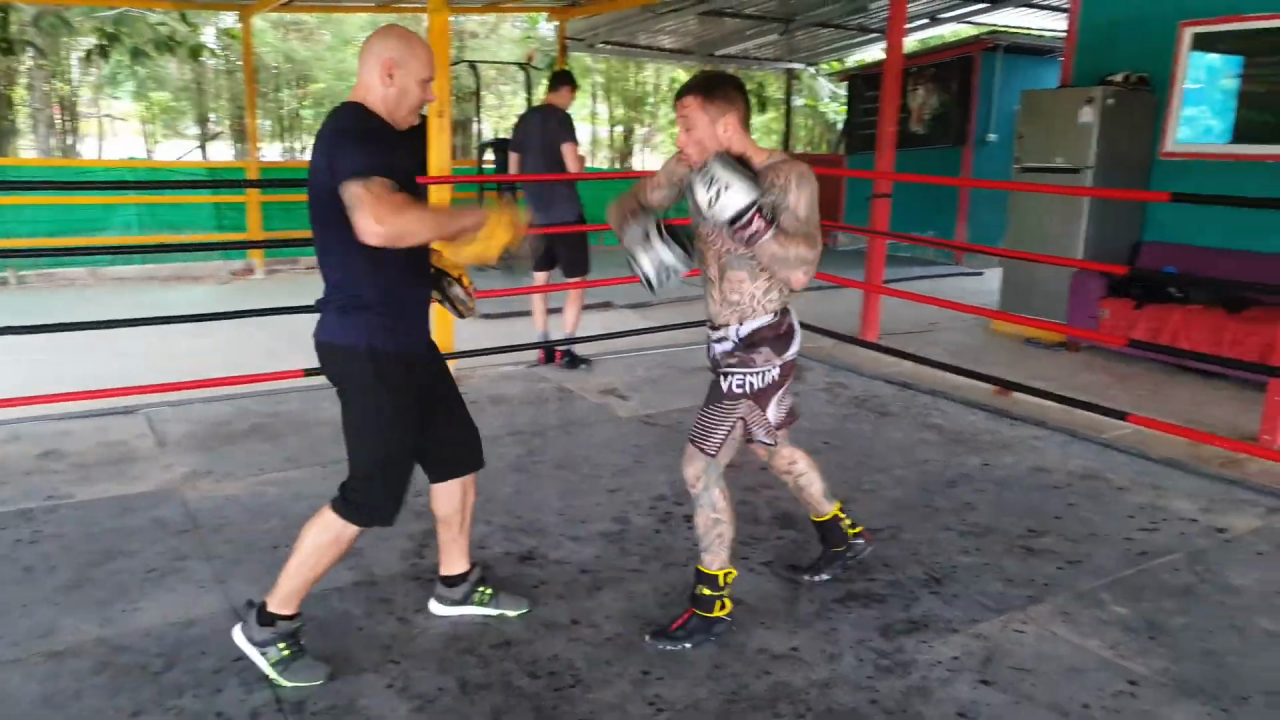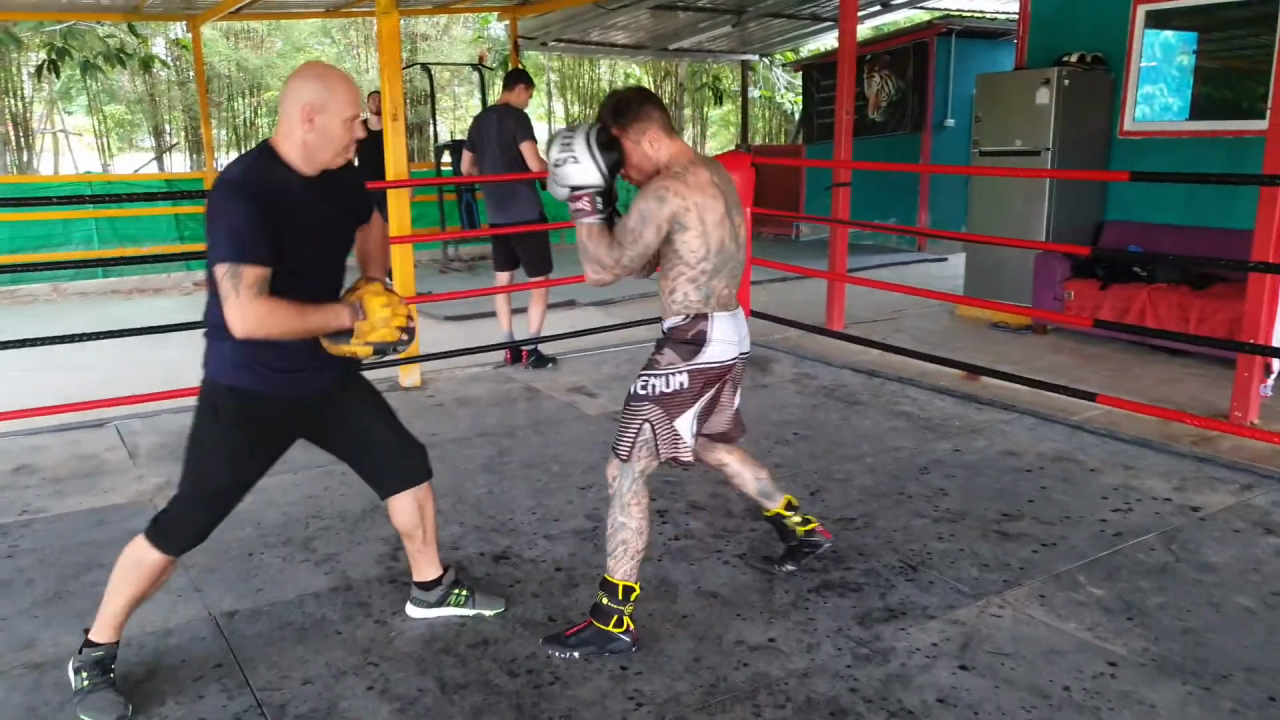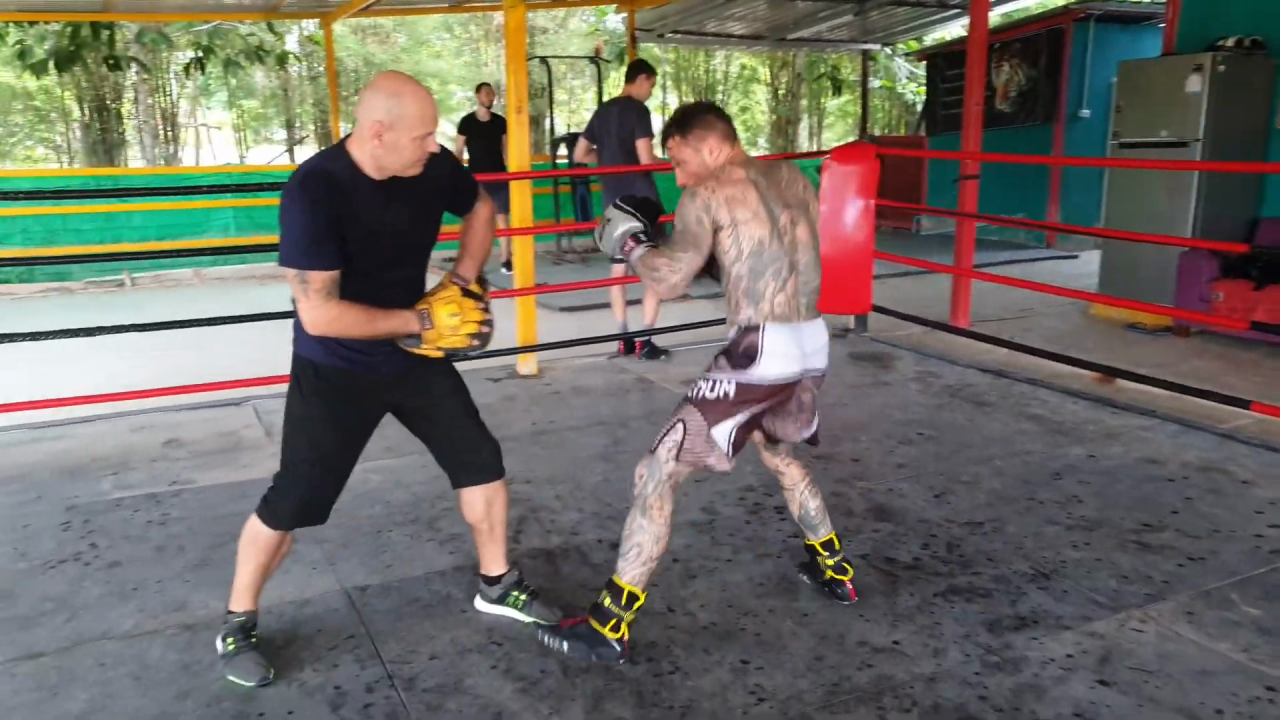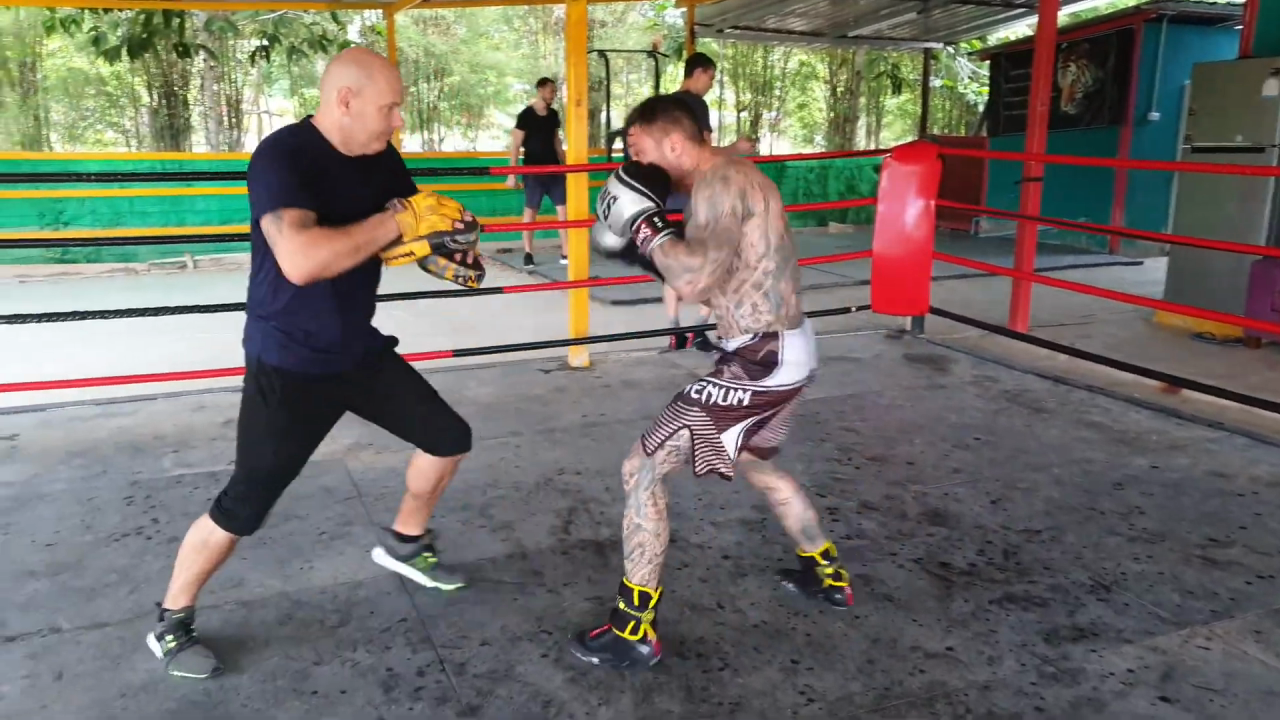
dt=0.5s
person 1, frame 1
left shoulder: (367, 135)
right shoulder: (357, 136)
right elbow: (377, 225)
left wrist: (430, 263)
right wrist: (479, 223)
left hip: (395, 337)
right hip: (369, 345)
left knee: (457, 452)
right knee: (371, 494)
left ankle: (455, 583)
right ankle: (270, 621)
person 1, frame 2
left shoulder: (341, 173)
right shoulder: (245, 191)
left elbow: (368, 230)
right elbow: (246, 316)
left wrist: (370, 286)
right wrist: (348, 315)
left hip: (322, 373)
right hip: (246, 387)
left knee: (405, 465)
right knee: (185, 523)
left ankle: (432, 587)
right ankle: (94, 654)
person 1, frame 3
left shoulder: (432, 167)
right shoulder: (314, 192)
left elbow: (480, 209)
right elbow: (319, 315)
left wrist: (461, 284)
right wrist: (421, 321)
left hip: (413, 353)
right hip: (334, 366)
left knee: (481, 460)
right knee: (292, 499)
left ankle: (497, 584)
right ankle: (237, 624)
person 1, frame 4
left shoulder: (379, 157)
right shoulder: (284, 158)
left elbow: (409, 232)
right elbow: (301, 261)
left wrist: (442, 233)
right wrist: (399, 220)
left hip: (359, 349)
right hip: (288, 363)
left knee: (446, 437)
right knee: (244, 504)
left ankle: (405, 540)
right ankle: (171, 620)
person 2, frame 1
left shoulder: (793, 177)
right shoulder: (697, 168)
left elbow: (800, 271)
right elbow: (633, 202)
left wrist: (744, 216)
right wrist: (640, 231)
left hip: (761, 342)
right hip: (727, 339)
left knee: (699, 467)
right knee: (771, 448)
left ankle: (712, 604)
right ankle: (843, 536)
person 2, frame 2
left shoulder: (666, 193)
right shoulder: (711, 174)
left elbow: (602, 268)
left wrist: (584, 195)
right wrist: (608, 205)
left hip: (693, 344)
right hip: (726, 334)
left knee: (626, 473)
right knee: (716, 450)
left ankle: (612, 620)
right ankle: (802, 532)
person 2, frame 3
left shoulder: (707, 196)
right shoulder: (792, 177)
left elbow: (669, 278)
left wrist: (628, 238)
left hip: (757, 354)
right hip: (810, 344)
left knee: (655, 475)
right knee: (779, 455)
left ankle: (608, 626)
right ankle: (834, 572)
person 2, frame 4
left shoulder: (721, 184)
right shoulder: (739, 178)
left elbow: (695, 282)
left wrist: (642, 222)
right wrist: (645, 248)
left hip: (762, 364)
right hip: (792, 352)
left knee: (642, 470)
right knee: (756, 466)
left ankle: (631, 630)
right ankle: (829, 577)
person 3, frame 1
left shoulder: (524, 120)
right shoulder: (560, 118)
left elbow: (514, 170)
right elbow: (574, 168)
right wrist: (580, 161)
left hip: (537, 212)
right hip: (565, 212)
left knee: (540, 279)
right knee: (575, 280)
left ankle: (544, 347)
right ankle: (565, 350)
person 3, frame 2
left shoulder: (480, 120)
right shoulder: (516, 117)
left elbow: (467, 167)
right elbow: (536, 162)
right wrist: (550, 171)
left hip: (496, 213)
right hip: (525, 212)
left knee: (503, 279)
right knee: (539, 280)
left ankle: (510, 348)
right ankle: (531, 350)
person 3, frame 3
left shoulder: (603, 111)
right shoulder: (637, 110)
left elbow: (580, 155)
right elbow: (646, 161)
left hip: (614, 204)
left knee: (618, 270)
left ankle: (624, 339)
right ankle: (644, 342)
person 3, frame 4
right shoulder: (696, 105)
right wrist: (734, 148)
left hip: (667, 199)
right hip: (693, 199)
left ankle: (677, 332)
right ankle: (698, 334)
